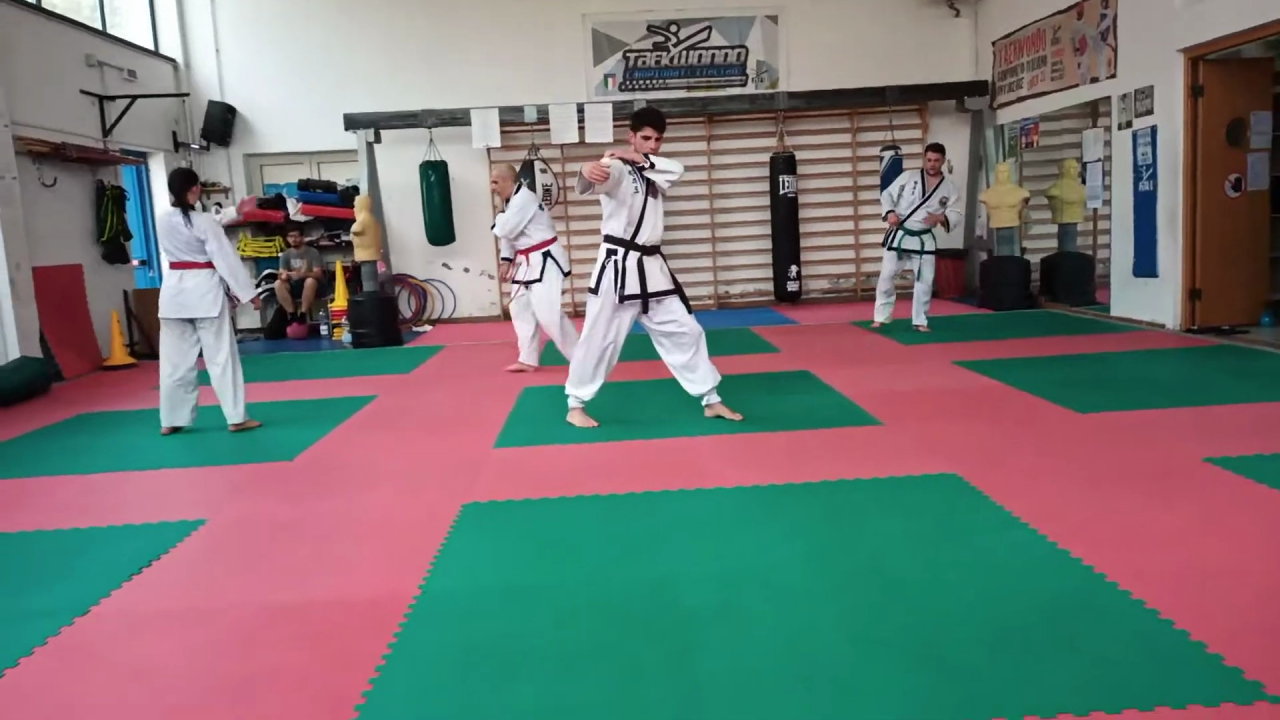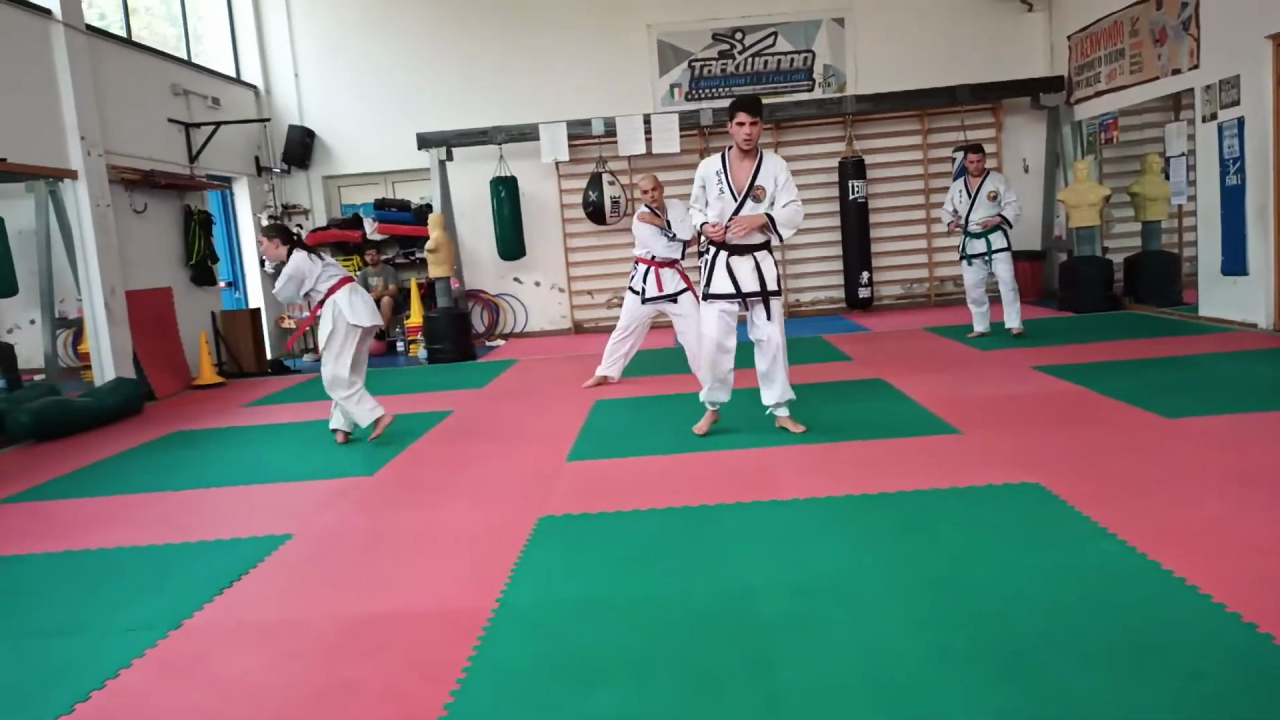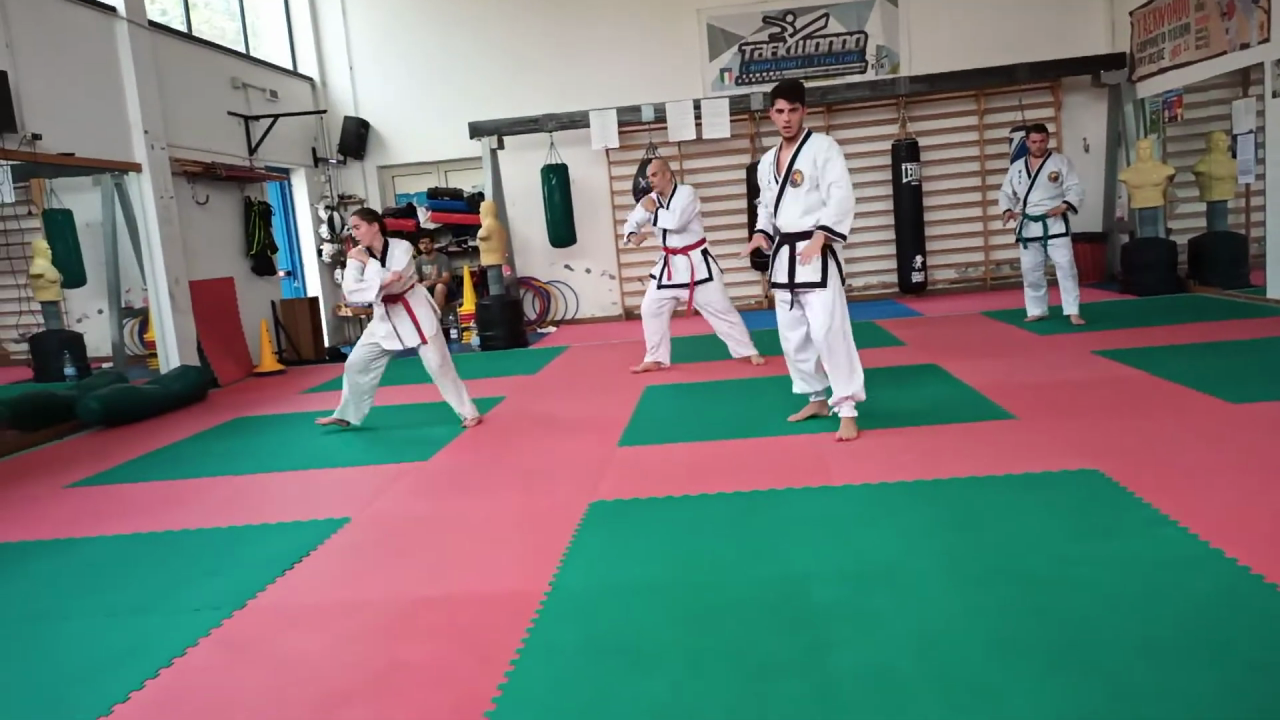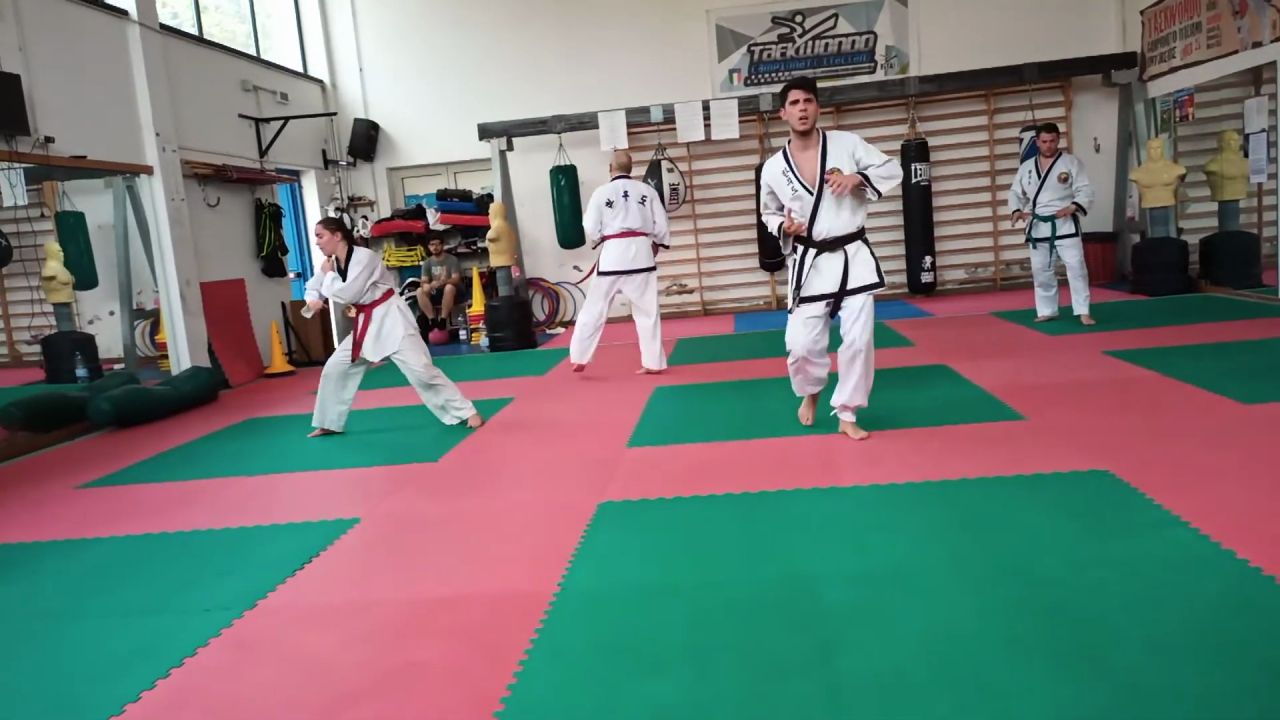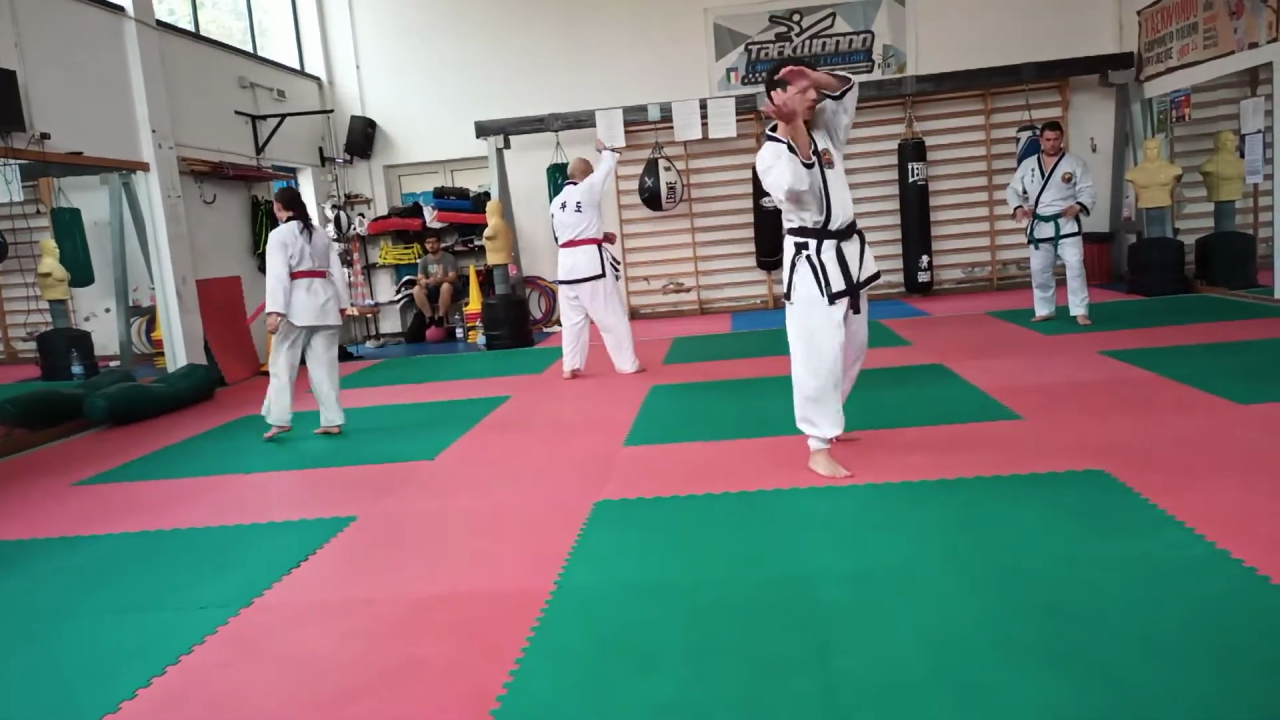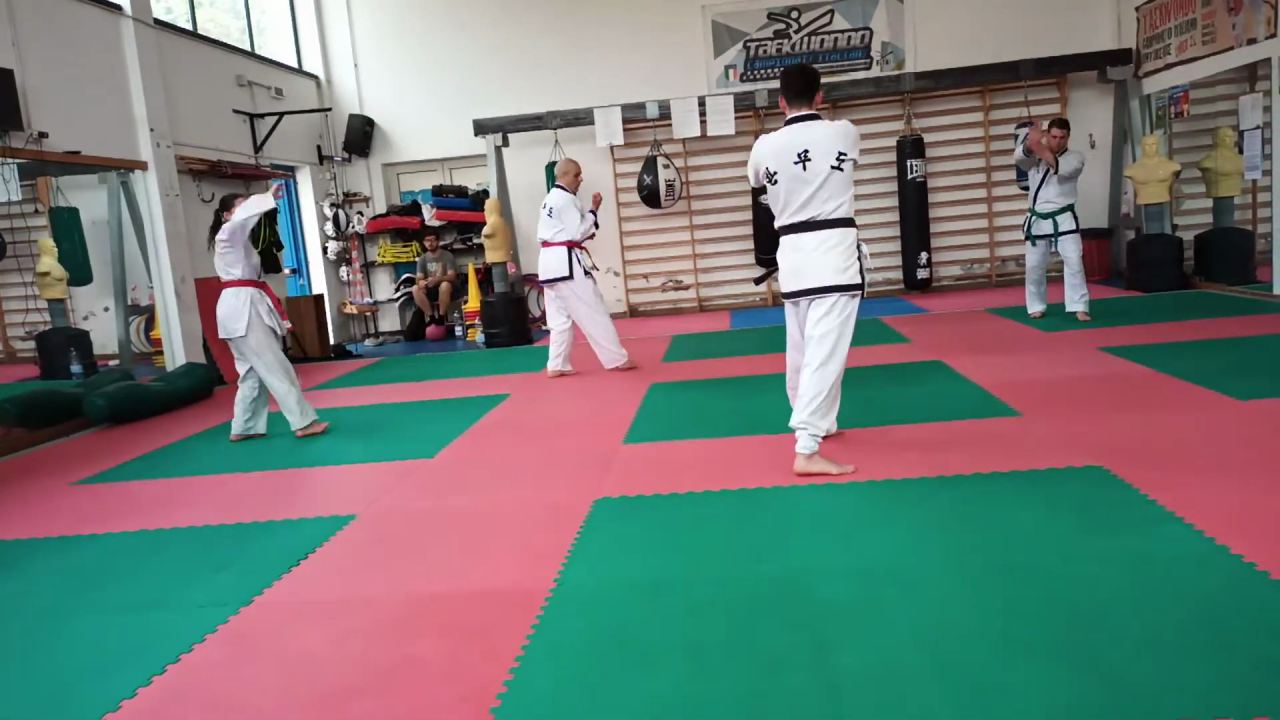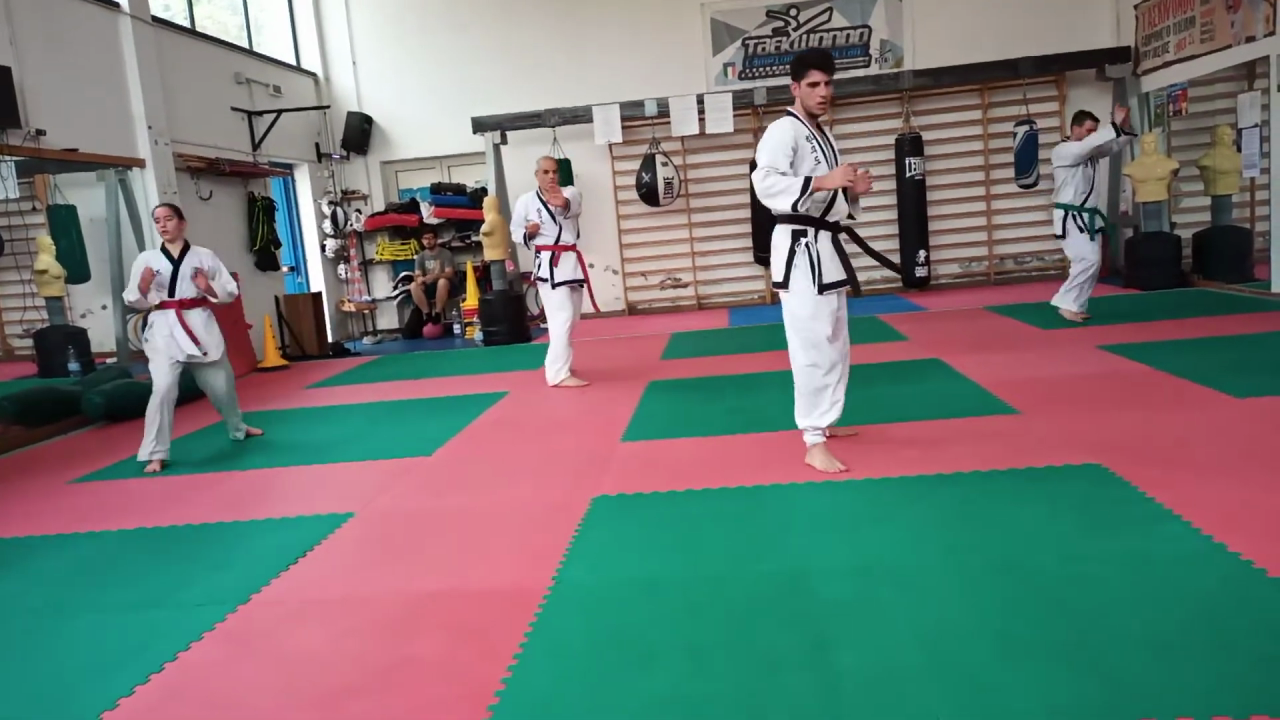
dt=0.7s
person 1, frame 1
left shoulder: (651, 170)
right shoulder: (615, 167)
left elbow: (676, 170)
right elbow: (596, 179)
left wrist: (639, 159)
right wrist: (587, 171)
left hip: (651, 266)
right hip: (618, 266)
left knee: (684, 331)
right knee: (599, 338)
left ankle: (711, 400)
right ankle: (575, 405)
person 1, frame 2
left shoulder: (775, 166)
right shoulder: (710, 166)
left elbow: (794, 212)
right elbow: (696, 208)
left wrist: (763, 219)
right wrist: (705, 227)
left hip: (759, 264)
right hip: (720, 265)
left knee: (770, 340)
right knee: (715, 341)
left ankle: (780, 410)
right ankle: (712, 407)
person 1, frame 3
left shoulder: (823, 146)
right shoulder: (767, 161)
left elbow: (841, 194)
left wrist: (821, 236)
right wrist: (762, 235)
left hip: (817, 253)
right hip: (784, 255)
left knee: (829, 331)
right knee: (793, 335)
left ankle: (847, 410)
right ankle: (817, 398)
person 1, frame 4
left shoulder: (846, 143)
right shoulder: (773, 168)
left elbow: (891, 169)
right elbow: (770, 212)
left wrist: (859, 178)
right wrist: (784, 226)
left hip: (852, 258)
right hip: (809, 263)
left knee: (858, 340)
right knee: (801, 344)
left ankle: (847, 414)
right ankle: (810, 393)
person 1, frame 5
left shoulder: (819, 128)
right shoulder: (770, 157)
left elbow: (847, 92)
right elbow: (794, 186)
left wrist: (817, 80)
right wrist: (795, 129)
left hip: (843, 251)
right hip: (809, 259)
left knee: (851, 347)
right knee: (817, 353)
left ankle: (827, 423)
right ankle: (818, 448)
person 1, frame 6
left shoulder: (763, 147)
right shoulder: (844, 132)
left hip: (793, 252)
right hip: (835, 248)
left knee: (802, 347)
right knee: (826, 350)
left ankle: (812, 423)
right ankle: (806, 450)
person 1, frame 7
left shoulder: (823, 135)
right shoulder: (783, 131)
right elbow: (767, 182)
left wrist: (853, 187)
right wrist: (821, 183)
left hip: (826, 247)
right hip: (799, 249)
left knee: (834, 343)
right knee: (813, 347)
left ankle: (822, 420)
right ankle: (814, 442)
person 2, frame 1
left shoulder: (162, 220)
right shoulder: (205, 222)
right elbow: (227, 260)
right wrist: (249, 293)
left hip: (173, 292)
right hip: (205, 292)
left knee: (175, 361)
right knee: (221, 356)
left ankle: (171, 421)
right ankle: (236, 418)
person 2, frame 2
left shoulder: (295, 265)
right shoulder: (309, 257)
left elbow: (286, 296)
left hip: (342, 310)
right hip: (356, 305)
left knee: (336, 375)
right knee: (347, 373)
left ankle: (376, 415)
right ankle: (343, 427)
person 2, frame 3
left shoulder: (402, 247)
right shoulder: (357, 256)
left elbow: (399, 279)
right elbow: (353, 291)
left wrist: (367, 262)
right wrist: (384, 282)
left hip: (414, 311)
right hip: (385, 317)
left knee: (437, 364)
right knee: (357, 364)
left ankle: (469, 412)
right ankle: (346, 415)
person 2, frame 4
left shoulder: (365, 257)
right shoulder: (331, 264)
left elbow: (347, 295)
right elbow: (313, 287)
left wrist: (329, 275)
right wrist: (314, 301)
left hip: (392, 319)
right hip: (366, 325)
left knee: (421, 370)
right knee: (335, 369)
left ankle: (465, 412)
right ankle: (329, 423)
person 2, frame 5
left shoulder: (279, 235)
right shoulder: (320, 234)
left elbow: (277, 275)
right elbow: (336, 270)
left wrist: (274, 311)
right wrist: (343, 303)
left hip: (297, 302)
right hip: (325, 297)
left knee: (283, 363)
right knee: (324, 366)
left ankle: (279, 419)
right ankle: (333, 421)
person 2, frame 6
left shoulder: (229, 239)
right shoulder: (230, 234)
right elbow: (242, 217)
right wrist: (268, 196)
left hip: (235, 309)
right hip: (244, 308)
left knee: (252, 372)
right knee: (274, 367)
left ankle: (243, 428)
right ankle: (303, 422)
person 2, frame 7
left shoulder: (203, 255)
right shoulder: (146, 259)
left elbow: (229, 290)
right elbow: (134, 300)
left wrist: (210, 288)
right wrist: (142, 289)
left hip: (199, 328)
right hip: (163, 331)
left knee: (221, 386)
right knee: (163, 389)
left ankle: (238, 428)
right ankle: (156, 452)
person 3, frame 1
left shoulder: (524, 199)
right shoulder: (515, 199)
left elbow: (504, 231)
right elbow: (509, 236)
left wrist: (502, 214)
right wrist: (508, 260)
left hip: (546, 261)
right hip: (529, 263)
left knee: (548, 316)
right knee: (521, 312)
right ankle: (528, 359)
person 3, frame 2
left shoulder: (676, 206)
right shoulder: (641, 219)
left elbow: (689, 233)
right elbow: (662, 248)
left wrist: (661, 222)
right wrist: (684, 244)
left hip: (673, 275)
right hip: (647, 278)
left knee: (693, 322)
right knee: (627, 327)
left ankle: (702, 366)
right ankle: (606, 372)
person 3, frame 3
left shoulder: (687, 193)
right shoulder: (651, 199)
left elbow: (676, 222)
right elbow: (633, 221)
left wrist: (654, 209)
right wrist: (630, 236)
left hip: (695, 261)
right hip: (670, 264)
left knee: (720, 308)
right knee: (651, 310)
left ankle: (750, 351)
right ankle: (655, 358)
person 3, frame 4
left shoulder: (602, 193)
right shoulder: (647, 190)
left elbow: (591, 229)
right elbow: (661, 224)
right wrist: (658, 244)
left hip: (613, 253)
right hip: (642, 252)
left knee: (594, 308)
right knee: (647, 311)
left ankle: (580, 357)
right ankle: (653, 362)
person 3, frame 5
left shoulder: (556, 202)
right shoulder: (586, 189)
right elbow: (604, 169)
right wrist: (604, 151)
left hip: (566, 262)
right hip: (590, 260)
left knee: (573, 319)
right knee: (612, 316)
left ankle: (571, 367)
right ankle: (627, 364)
person 3, frame 6
left shoulder: (550, 199)
right shoulder: (566, 199)
right elbow: (578, 231)
left wrist: (585, 234)
right wrist: (593, 210)
left hip: (550, 261)
right hip: (566, 262)
left knee: (560, 317)
right knee: (593, 313)
left ankle: (556, 365)
right ankle: (616, 359)
person 3, frame 7
left shoulder: (569, 192)
right shoulder: (526, 201)
left elbow: (571, 208)
right elbow: (516, 232)
left wrist: (562, 202)
right wrist: (529, 232)
left hip: (571, 260)
right hip: (547, 263)
left knee: (570, 317)
right knee: (561, 317)
left ankle: (558, 362)
right ankle: (560, 374)
person 4, frame 1
left shoulder: (949, 187)
right shoulder: (908, 176)
left elbow: (955, 213)
right elbow: (887, 195)
left wrist: (942, 218)
right wrist: (889, 213)
left hip: (923, 239)
right hip: (899, 235)
left knee: (925, 281)
right knee: (887, 275)
left ankle: (920, 321)
right ankle: (882, 316)
person 4, frame 2
left shoulder: (998, 180)
right shoulder: (957, 186)
left elbow: (1014, 207)
right elbow: (946, 210)
left wrist: (997, 220)
right wrist: (951, 223)
left hip: (995, 239)
right hip: (970, 242)
left knee: (1007, 280)
right knee: (973, 287)
left ankle: (1014, 324)
right ankle: (981, 326)
person 4, frame 3
left shoulder: (1061, 162)
right shoulder: (1017, 167)
left elbow: (1075, 189)
right elbow: (1006, 193)
left wrist: (1064, 206)
right wrist: (1007, 210)
left hip: (1054, 224)
right hip: (1028, 226)
left knee: (1066, 266)
right knee: (1031, 270)
left ankle: (1073, 312)
right ankle: (1037, 310)
person 4, frame 4
left shoulder: (1071, 163)
right shoulder: (1026, 167)
left elbow: (1085, 191)
right elbow: (1016, 193)
left wrist: (1073, 207)
right wrist: (1016, 210)
left hip: (1064, 225)
right hip: (1038, 226)
left knee: (1076, 266)
right knee: (1041, 271)
left ankle: (1083, 312)
right ankle: (1047, 311)
person 4, frame 5
left shoulder: (1075, 163)
right shoulder: (1028, 165)
left elbow: (1088, 190)
right elbow: (1013, 190)
left wrist: (1079, 206)
right wrist: (1018, 208)
left hip: (1066, 224)
right hip: (1039, 226)
left knee: (1075, 266)
right knee: (1039, 271)
left ankle: (1080, 312)
right ankle: (1044, 311)
person 4, frame 6
left shoulder: (1074, 158)
right shoulder: (1033, 156)
left elbow: (1064, 169)
right elbow: (1021, 156)
left wrist: (1043, 152)
right wrist: (1031, 143)
left hip: (1064, 219)
right hip: (1037, 220)
left knee: (1074, 262)
right knee: (1034, 266)
left ankle: (1079, 308)
right ankle: (1037, 307)
person 4, frame 7
left shoulder: (1089, 150)
right shoulder: (1063, 151)
left elbow: (1115, 144)
right elbow: (1096, 140)
left wrist: (1123, 124)
right wrist: (1115, 124)
left hip: (1088, 216)
right hip: (1071, 218)
left knee: (1090, 262)
right knee: (1089, 260)
left ankle: (1076, 306)
right ankle: (1067, 303)
